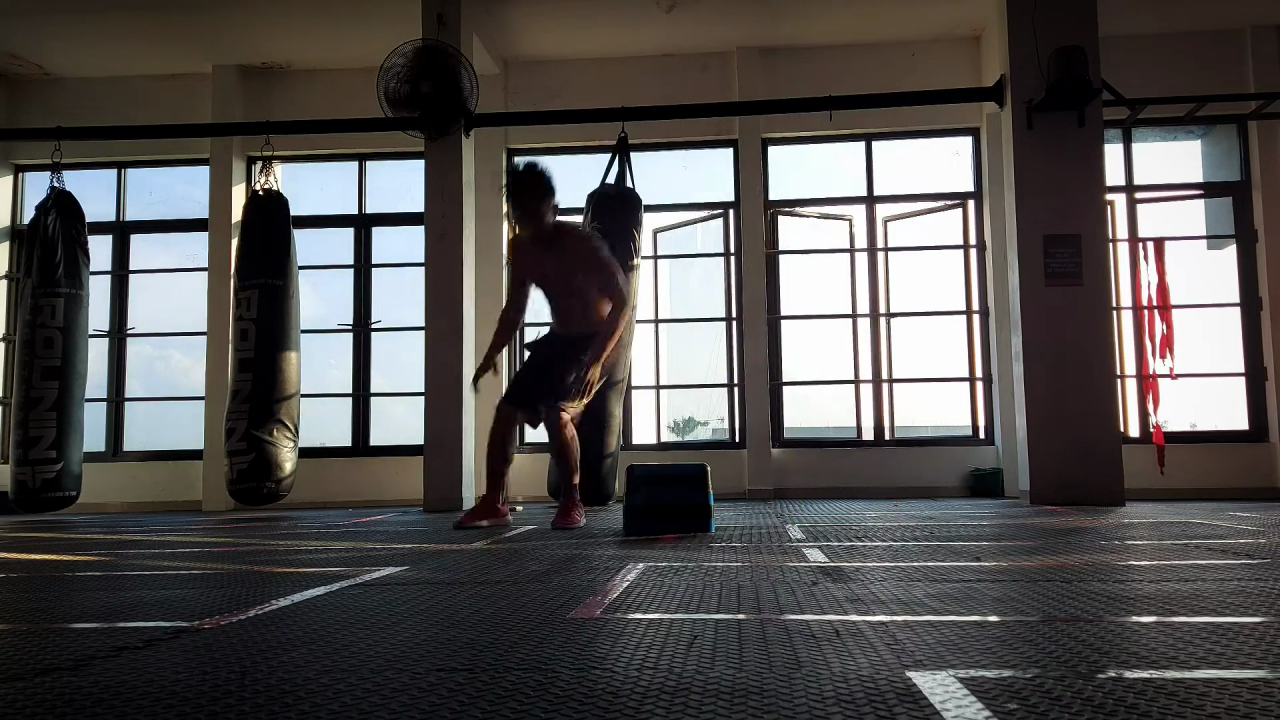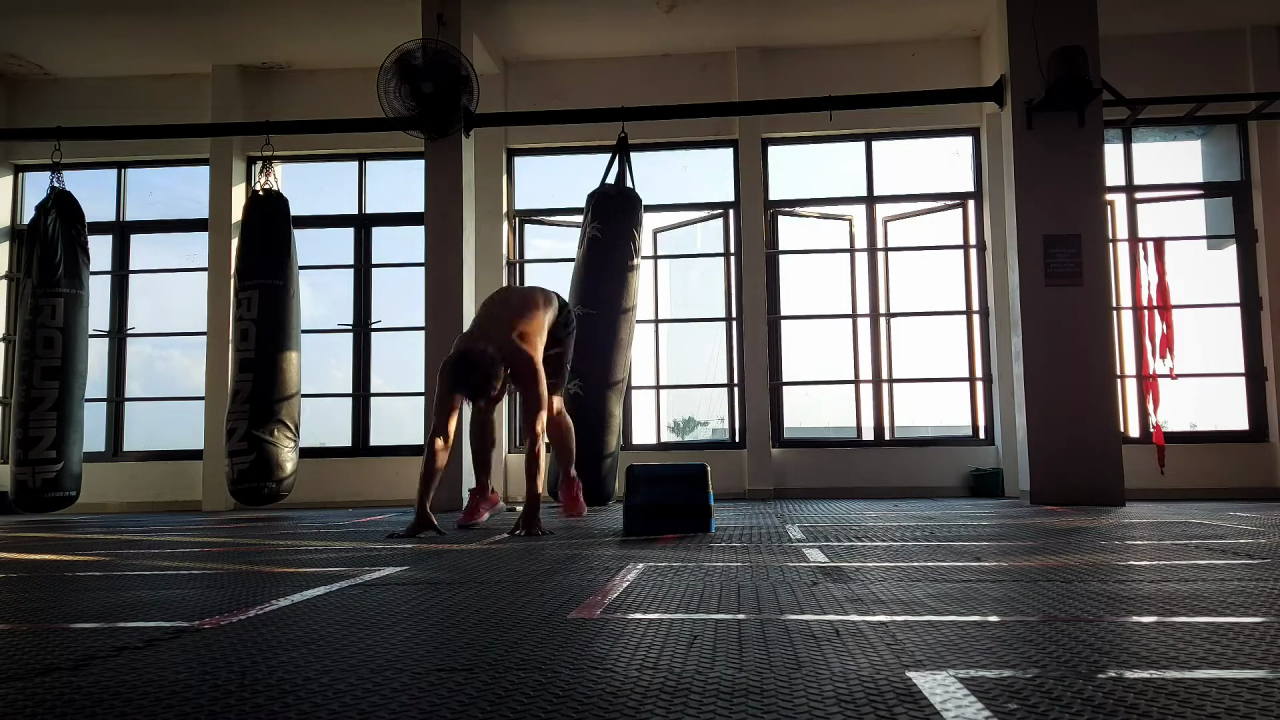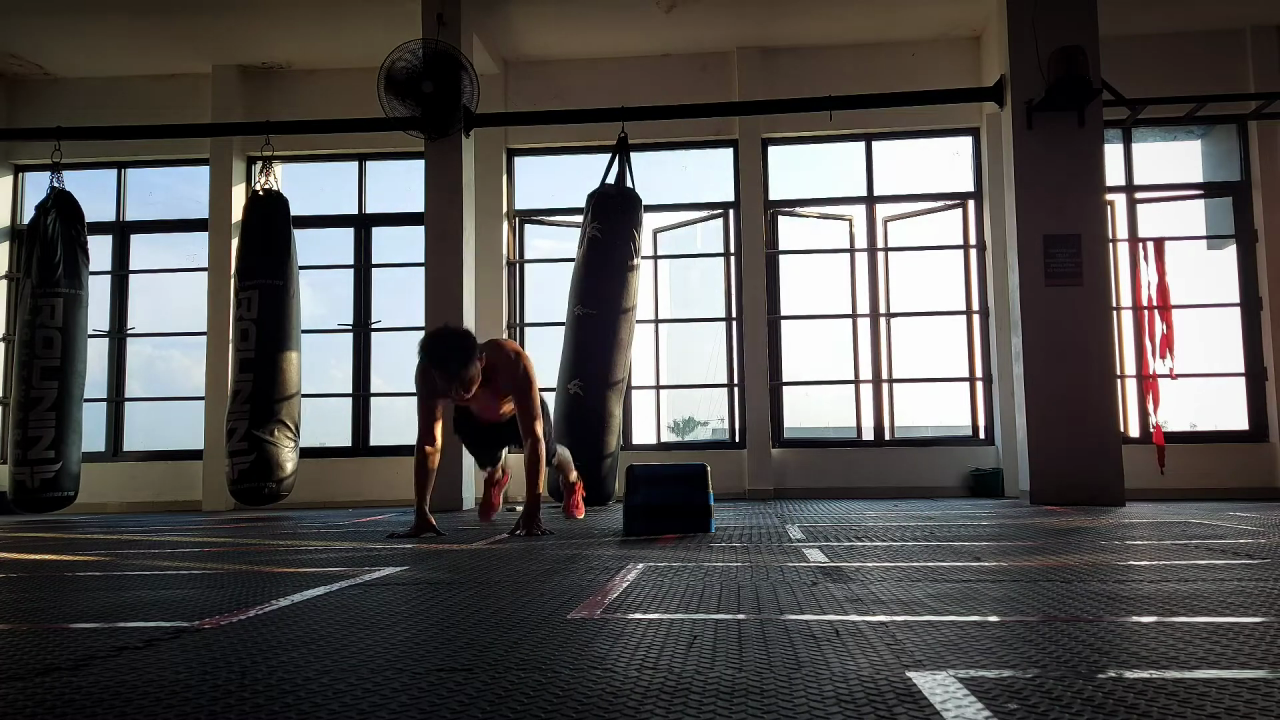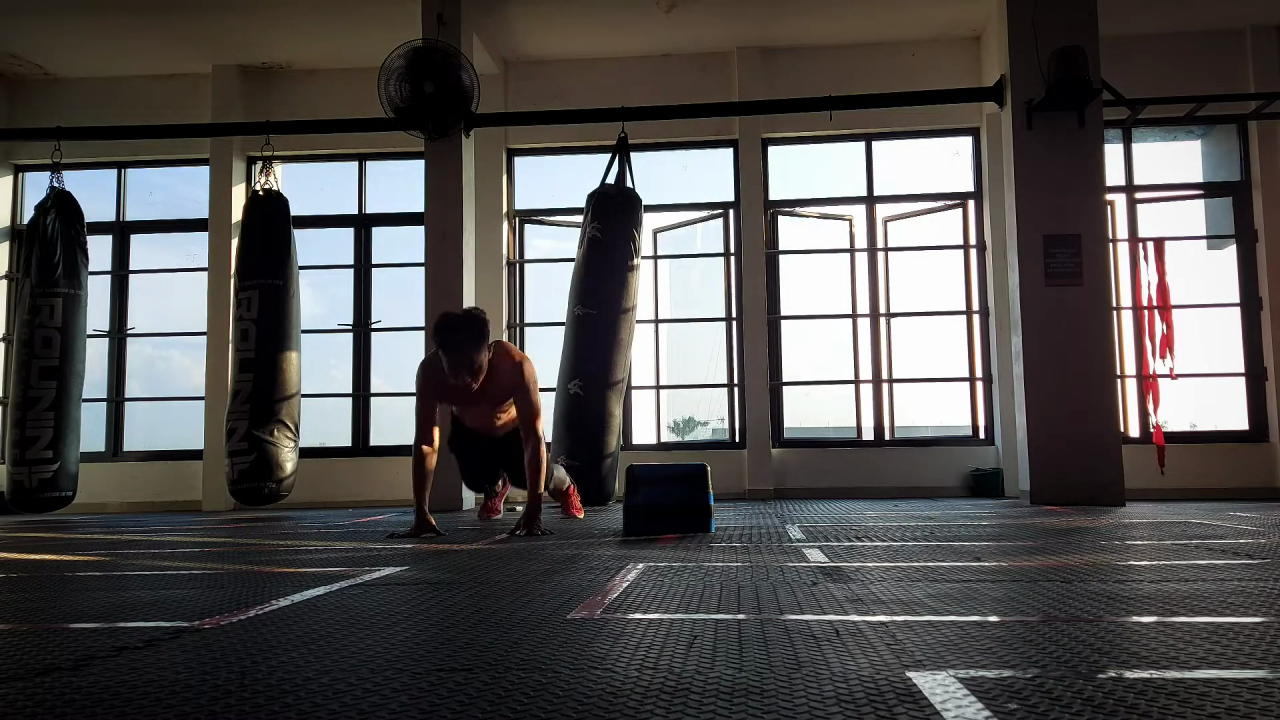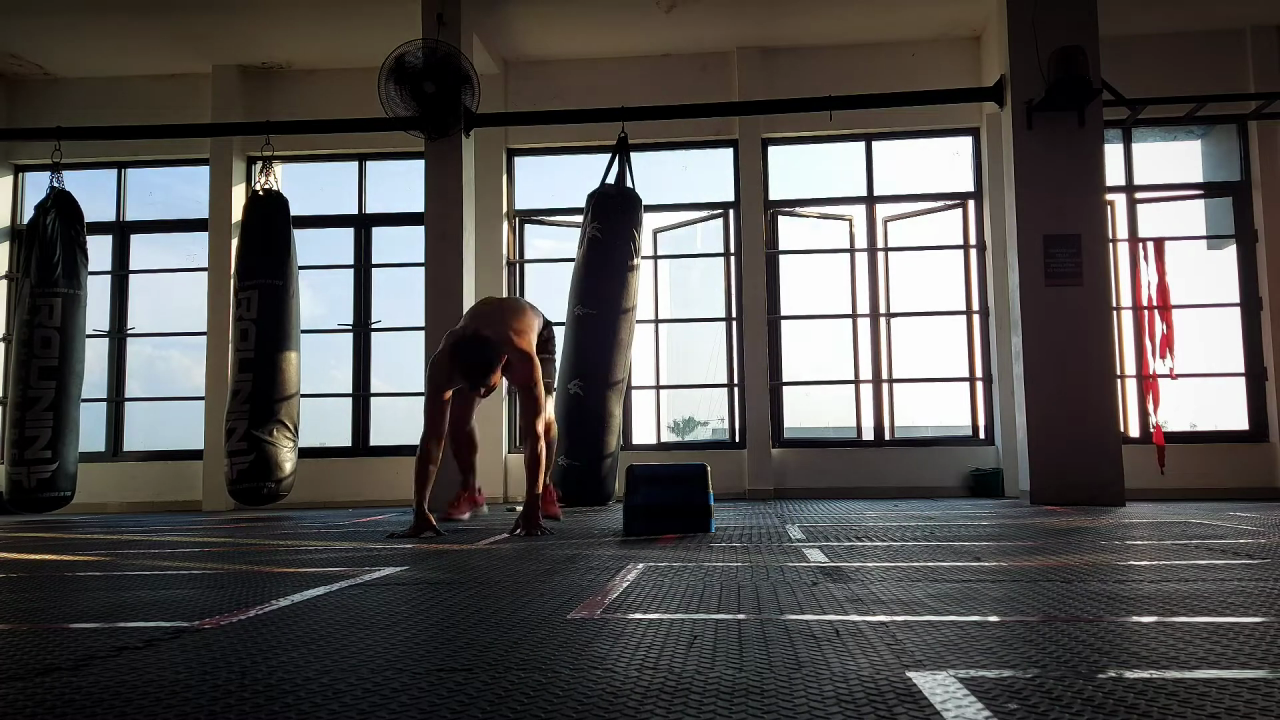
dt=0.3s
person 1, frame 1
left shoulder: (583, 244)
right shoulder: (520, 249)
left elbow: (622, 302)
right elbow: (514, 308)
left wrist: (597, 361)
right wrist: (492, 354)
left hip: (596, 341)
right hip: (559, 337)
left knee: (556, 412)
right knee: (505, 412)
left ankle: (572, 500)
right ankle: (494, 505)
person 1, frame 2
left shoulder: (525, 359)
right shoulder: (455, 368)
left elbow: (535, 436)
right elbow: (440, 438)
left wrist: (532, 511)
right wrist: (422, 512)
left knee: (551, 406)
right knee: (483, 413)
left ankle: (570, 481)
right ankle: (485, 495)
person 1, frame 3
left shoulder: (514, 364)
right shoulder: (428, 372)
left elbow: (533, 438)
right elbow: (428, 442)
left wrist: (532, 513)
right wrist: (421, 515)
left hip: (514, 412)
left ankle: (571, 478)
right ankle: (495, 473)
person 1, frame 4
left shoulder: (516, 366)
right shoulder: (431, 371)
left elbow: (534, 439)
right elbow: (425, 443)
left wrist: (533, 513)
right wrist: (422, 514)
left ankle: (564, 486)
right ankle: (496, 487)
person 1, frame 5
left shoulder: (523, 360)
right shoulder: (444, 362)
left elbow: (534, 435)
right elbow: (433, 436)
left wrist: (531, 510)
right wrist: (420, 511)
left hip: (535, 331)
left knee: (543, 417)
right knee: (458, 416)
left ankle: (544, 487)
right ankle: (469, 491)
